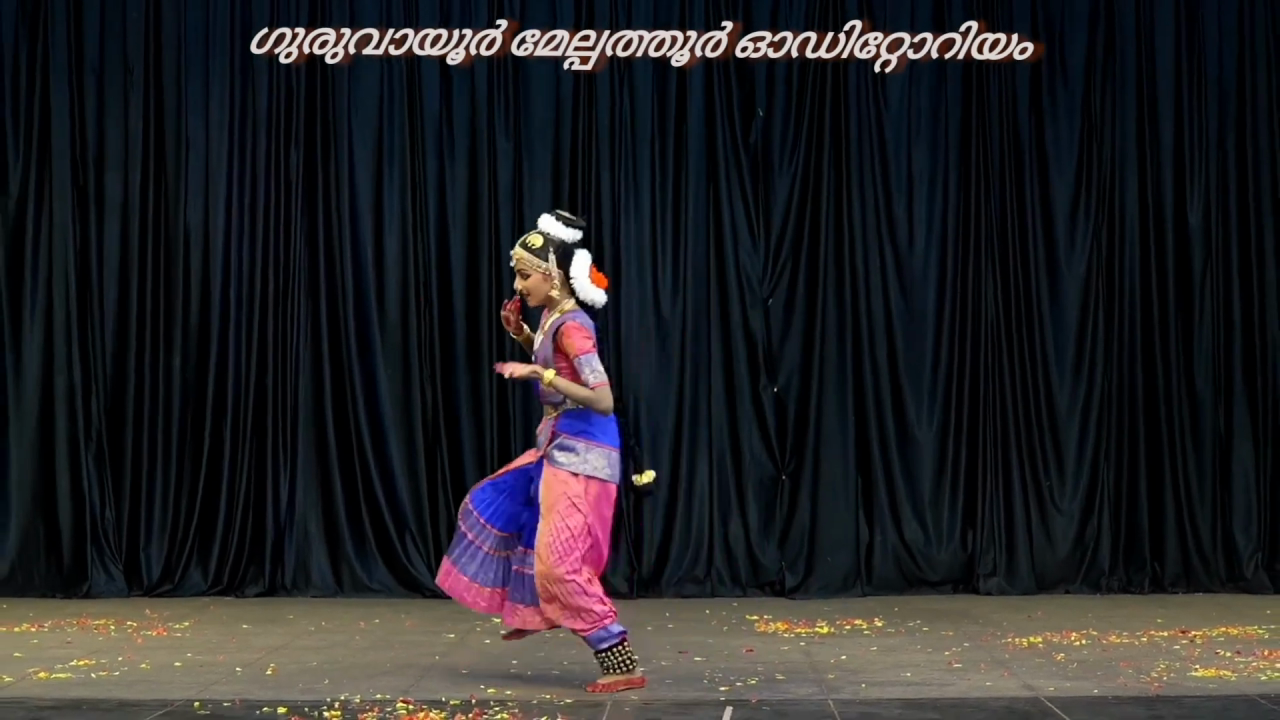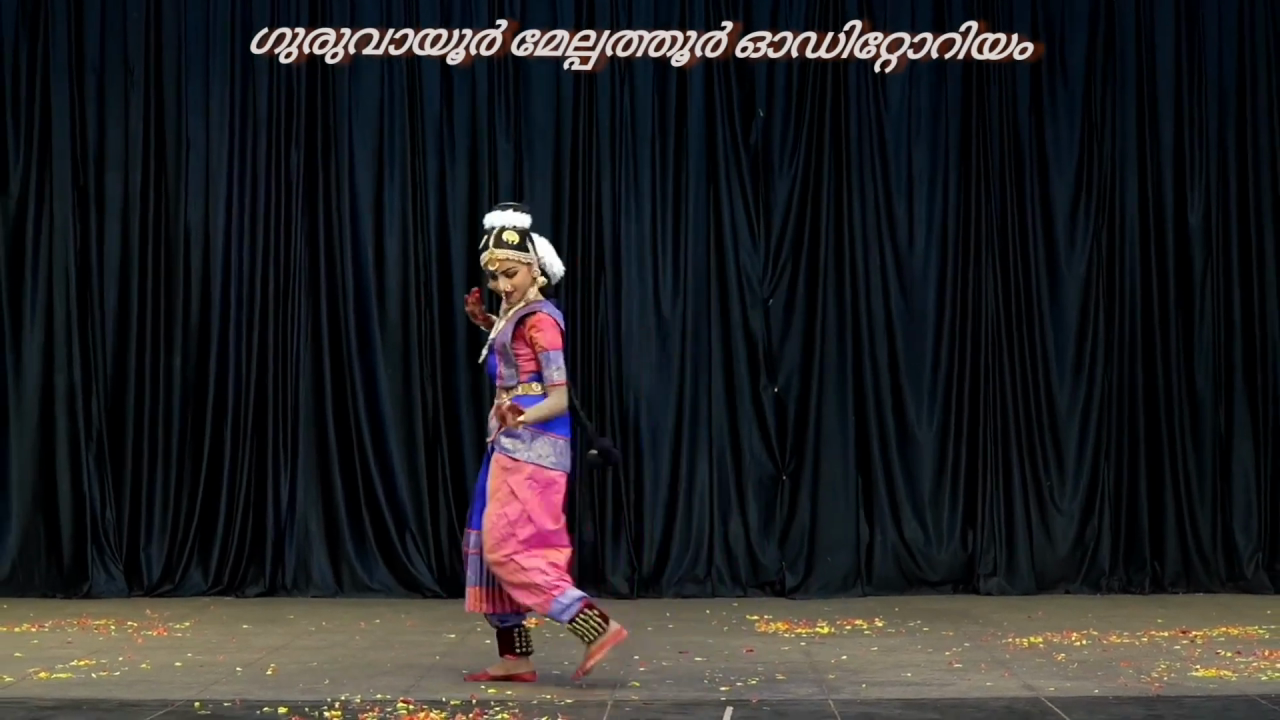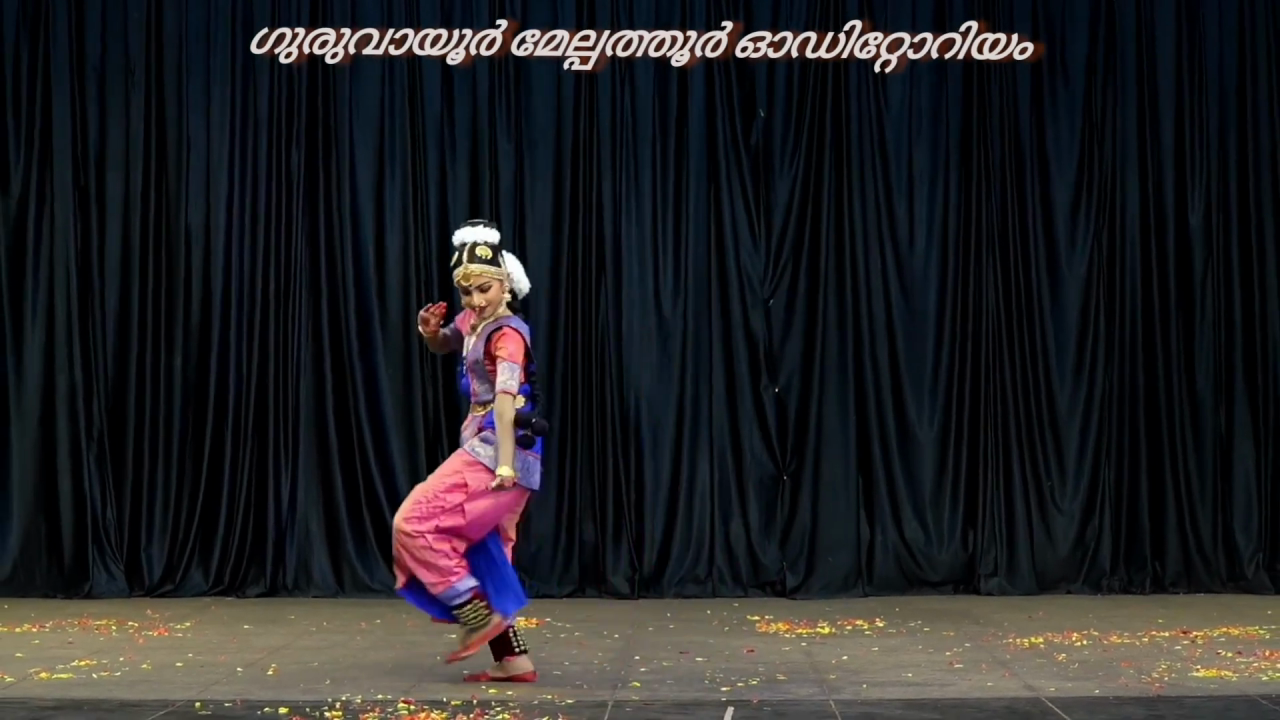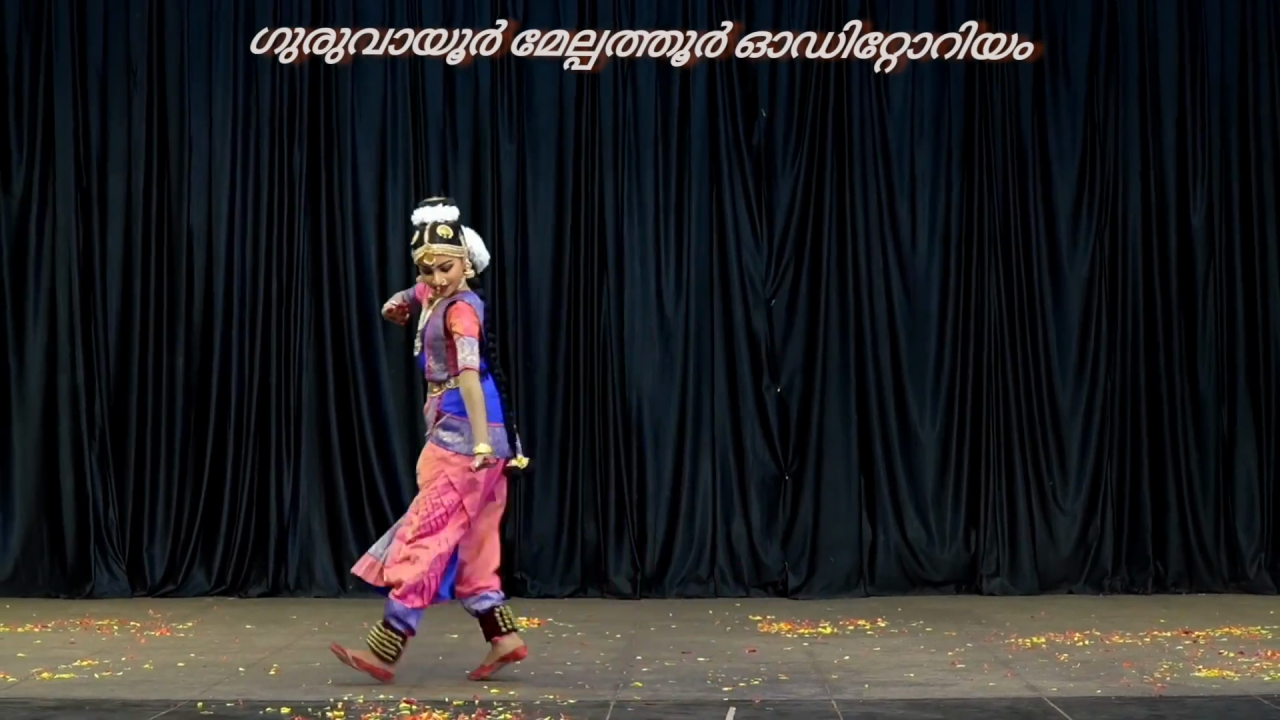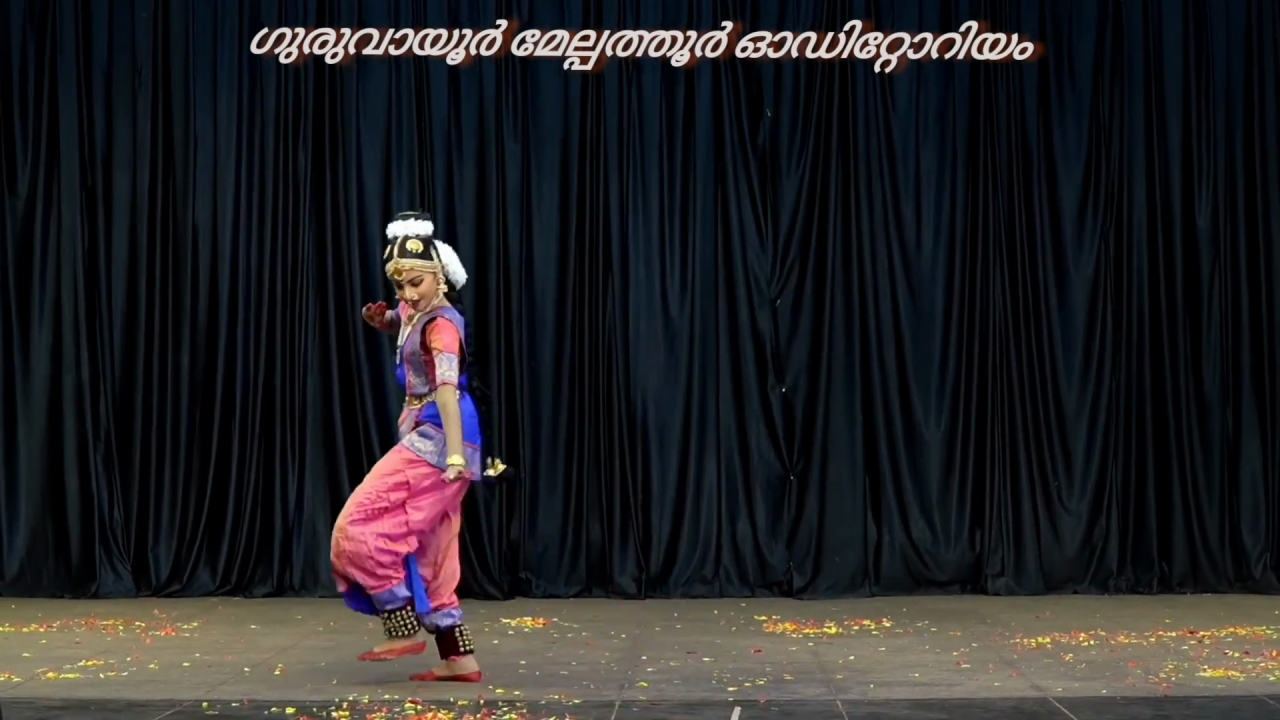
dt=0.2s
person 1, frame 1
left shoulder: (572, 326)
right shoulder: (552, 319)
left elbow: (602, 400)
left wrist: (544, 377)
right wrist: (519, 332)
left hip: (581, 456)
right hip: (559, 451)
left knee: (563, 568)
right knee: (489, 509)
left ankle: (623, 666)
right ankle: (526, 619)
person 1, frame 2
left shoulder: (541, 318)
right shoulder: (514, 310)
left elbow: (558, 394)
left wrist: (518, 412)
right wrist: (483, 320)
left hip: (528, 445)
right hip: (512, 443)
left knee: (511, 550)
right knee: (491, 549)
left ankle: (600, 628)
right ankle: (513, 657)
person 1, frame 3
left shoulder: (507, 333)
right shoulder: (476, 318)
left elbow: (507, 400)
right elbow: (442, 346)
left wrist: (503, 464)
right wrist: (429, 328)
left hip: (498, 449)
right hip: (487, 446)
left knee: (416, 524)
right knee: (482, 553)
left ankle: (481, 617)
right ankle: (512, 659)
person 1, frame 4
left shoulder: (461, 308)
right shoulder: (433, 292)
left elbow: (469, 376)
right elbow: (404, 305)
left wrist: (481, 442)
right wrist: (396, 307)
left hip: (460, 431)
right hip: (454, 428)
left knee: (426, 537)
right knee: (464, 541)
left ankle: (384, 652)
right ankle: (502, 637)
person 1, frame 5
left shoulder: (442, 324)
right shoulder: (416, 310)
left elbow: (447, 391)
right elbow: (396, 328)
left wrist: (455, 457)
right wrist: (379, 318)
left hip: (436, 443)
right hip: (427, 440)
left knee: (357, 529)
right knee: (427, 553)
left ankle: (404, 630)
right ankle: (458, 657)
